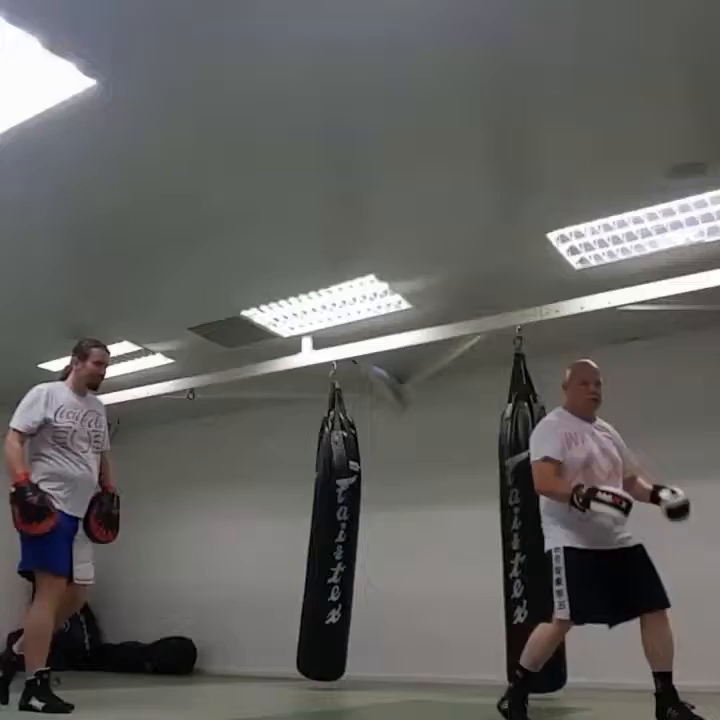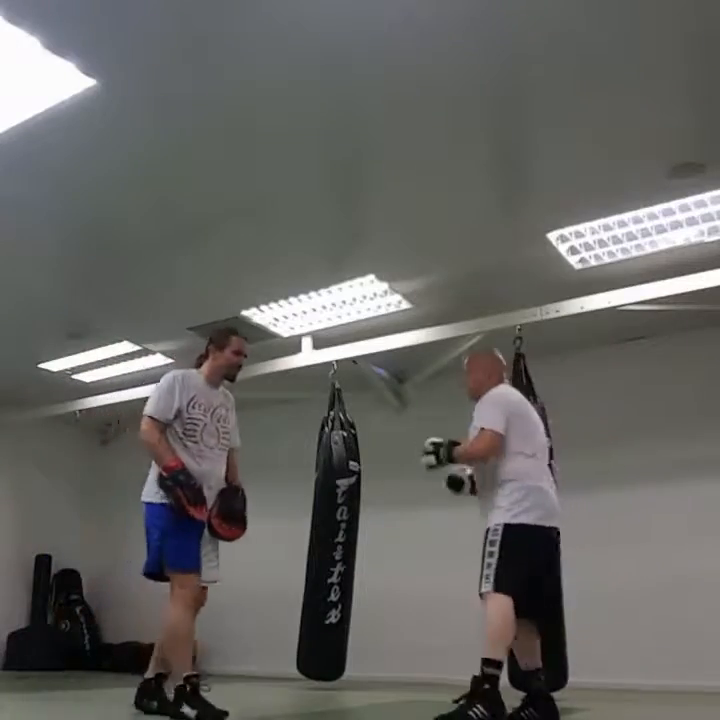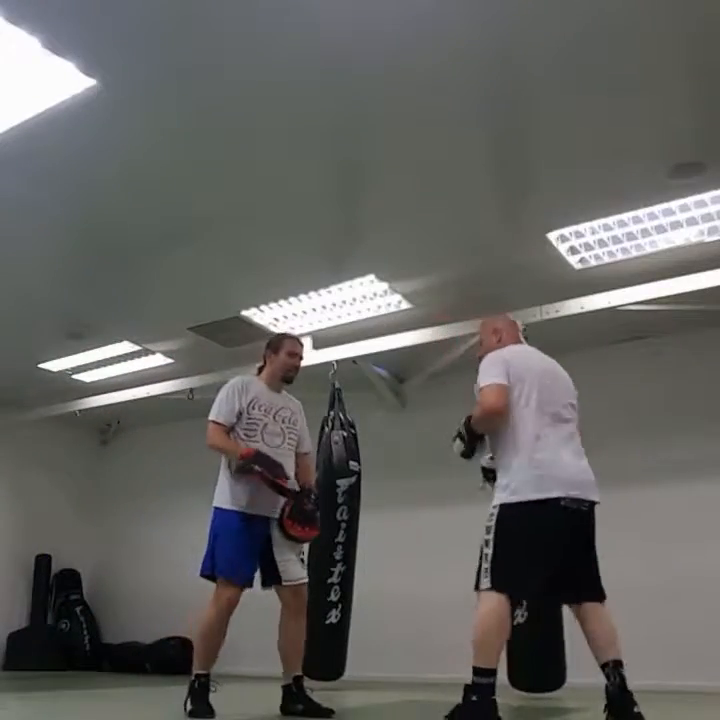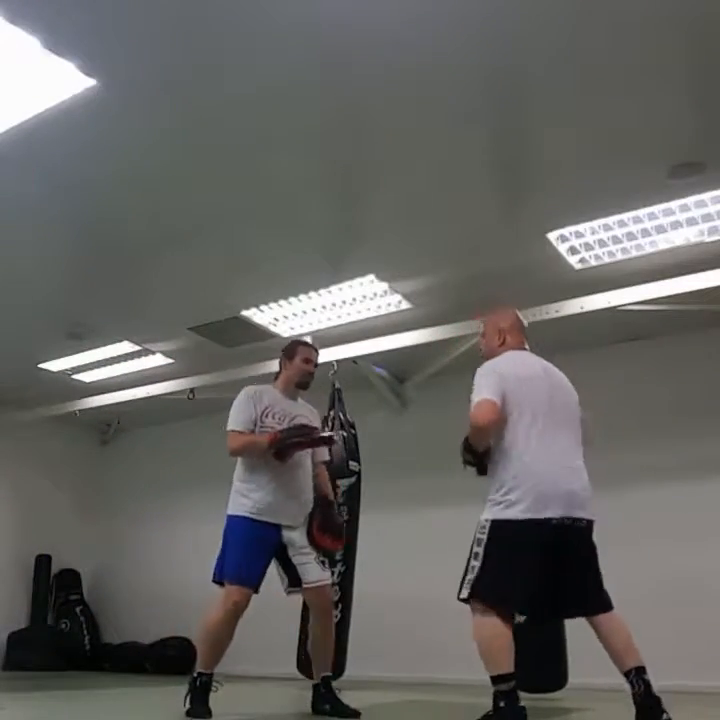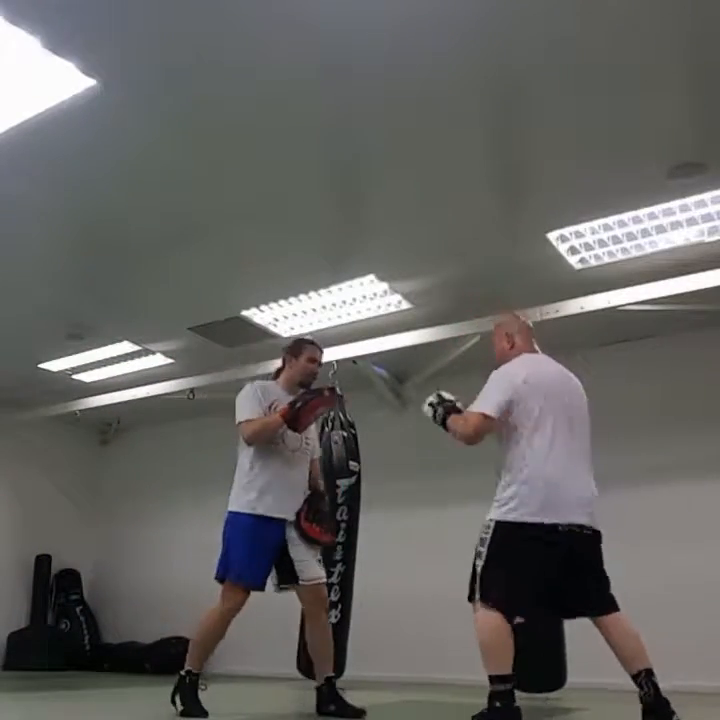
dt=1s
person 1, frame 1
left shoulder: (607, 431)
right shoulder: (551, 427)
left elbow: (630, 479)
right elbow: (545, 482)
left wrist: (658, 493)
right wrist: (593, 496)
left hip: (621, 541)
right hip: (573, 542)
left knee: (655, 612)
right knee: (562, 620)
right ankle: (517, 689)
person 1, frame 2
left shoulder: (496, 399)
right shoulder: (520, 405)
left elbow: (481, 448)
left wrist: (445, 451)
right wrist: (471, 483)
left hip: (518, 515)
right hip: (543, 519)
left knee: (496, 594)
right knee: (521, 610)
person 1, frame 3
left shoulder: (500, 359)
right shoulder: (558, 370)
left elbow: (491, 407)
left wrist: (470, 433)
left hip: (529, 492)
right hip: (578, 492)
left knee: (494, 590)
right knee: (587, 596)
person 1, frame 4
left shoulder: (496, 369)
right shoulder: (559, 378)
left elbow: (484, 420)
left wrist: (476, 447)
left hip: (519, 507)
right hip: (574, 505)
left knee: (486, 603)
right knee: (596, 605)
person 1, frame 5
left shoulder: (511, 374)
right shoulder: (569, 379)
left elbow: (471, 431)
left wrist: (446, 412)
left hip: (525, 512)
right hip: (579, 513)
left knee: (490, 603)
right knee: (602, 608)
person 2, frame 1
left shoulder: (97, 408)
right shoulder: (45, 394)
left wrist: (109, 493)
left hip: (80, 511)
right hip: (47, 507)
left knee: (75, 595)
right knee: (51, 591)
right ankle: (36, 683)
person 2, frame 2
left shoulder: (228, 401)
right shoulder: (178, 381)
right elbow: (149, 430)
right wrist: (177, 472)
left hip: (203, 509)
right hip: (169, 501)
left knee: (193, 598)
right knee: (186, 590)
left ankle: (152, 684)
person 2, frame 3
left shoulder: (295, 407)
right shoulder: (239, 387)
right elbow: (214, 437)
right wrist: (251, 456)
left hip: (282, 514)
right hip: (237, 509)
left knee: (296, 597)
right knee: (226, 596)
right ankle: (198, 687)
person 2, frame 4
left shoulder: (311, 415)
right shoulder: (253, 396)
left elbow: (319, 470)
right elbow: (234, 445)
left wrist: (330, 507)
right wrist: (278, 439)
left hip: (297, 523)
right hip: (250, 517)
left knee: (323, 601)
right knee: (234, 601)
right ankle: (199, 686)
person 2, frame 5
left shoulder: (308, 409)
right shoulder: (257, 391)
right elbow: (250, 434)
right wrist: (290, 412)
left hip: (295, 518)
right hip: (253, 512)
left knee: (317, 600)
right knee: (231, 601)
right ankle: (187, 683)
